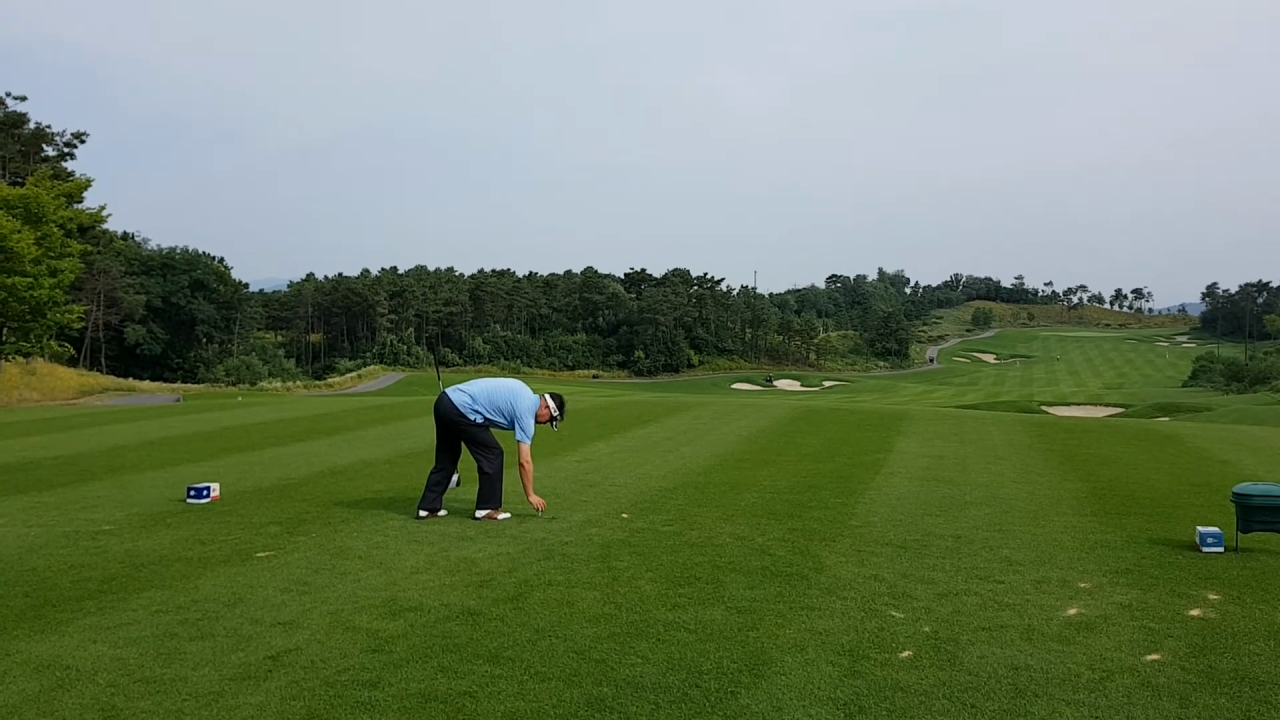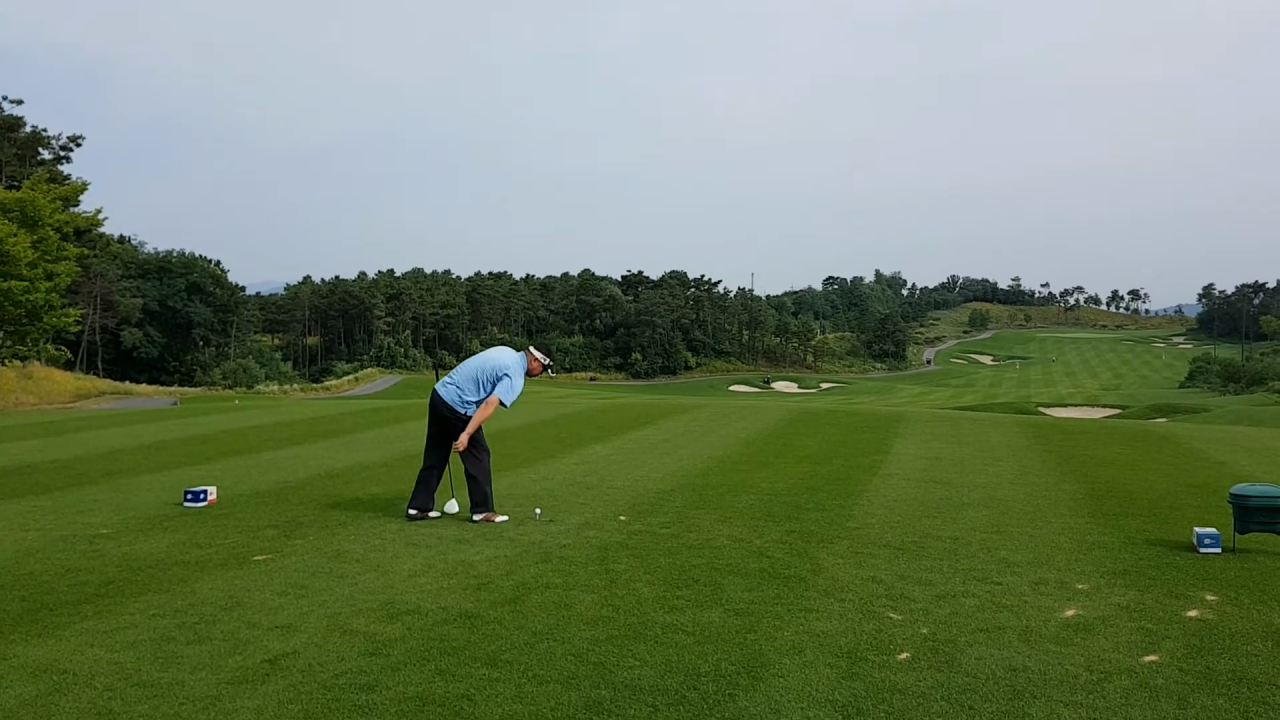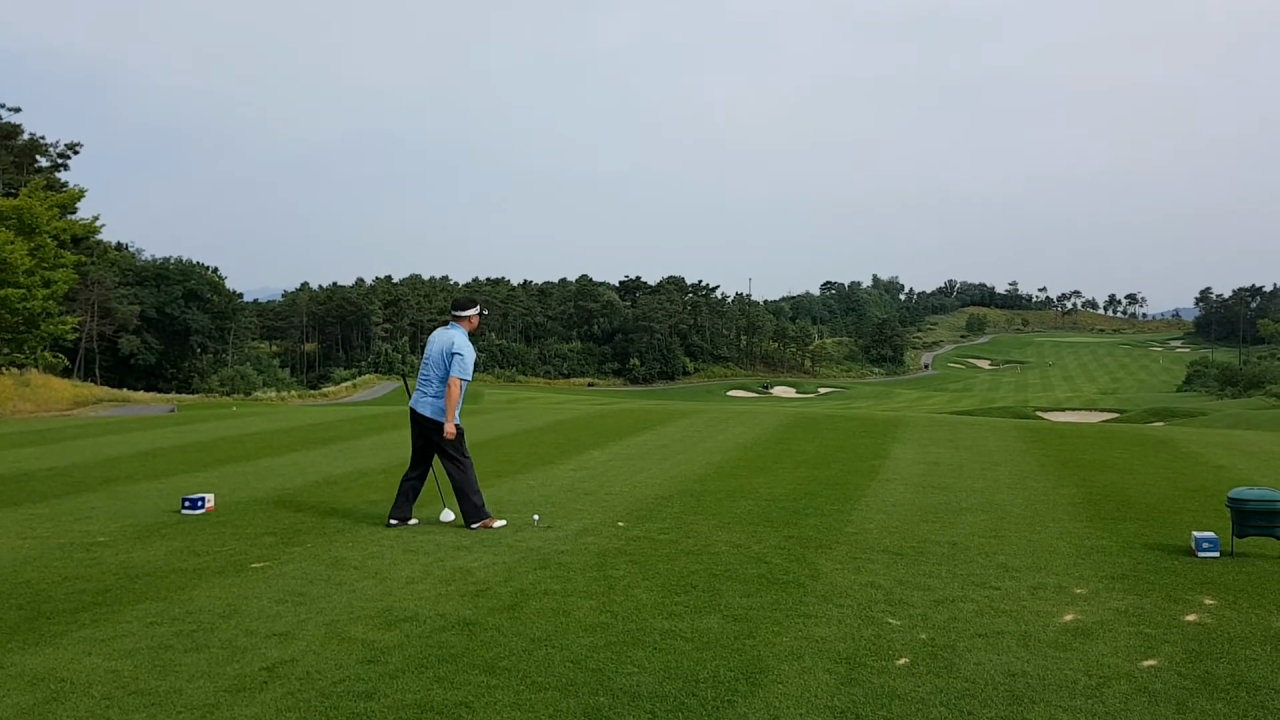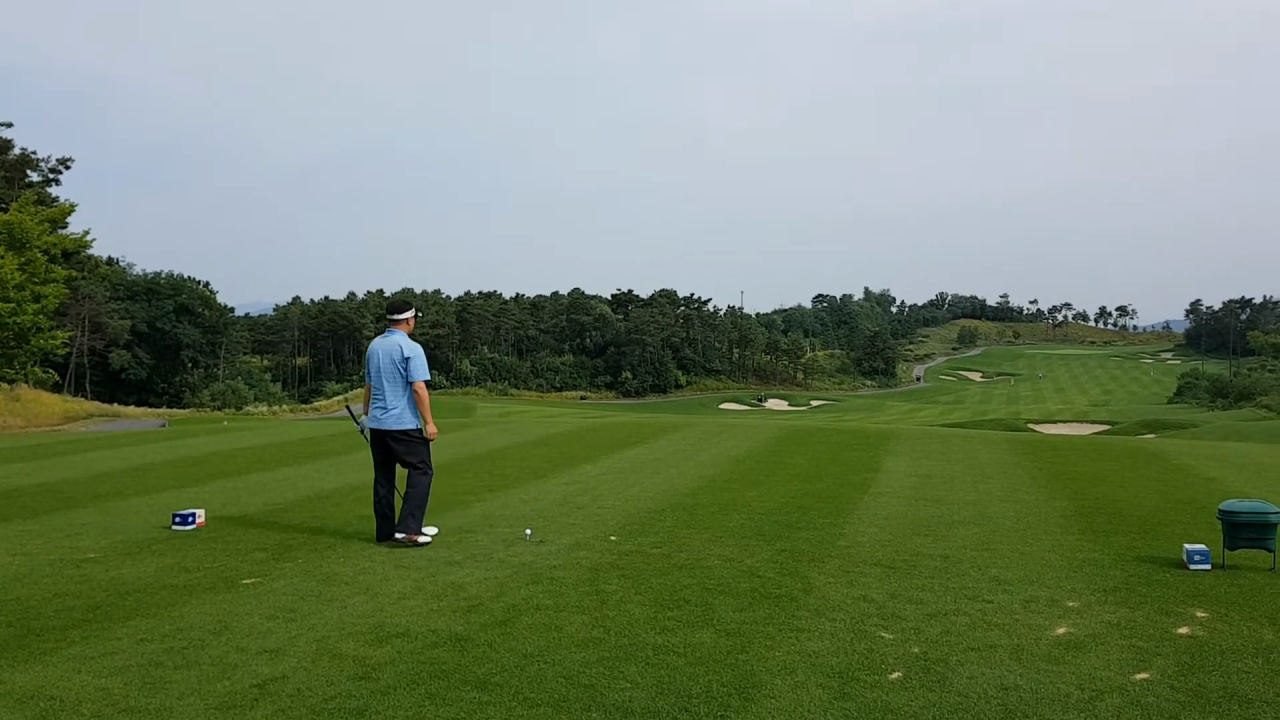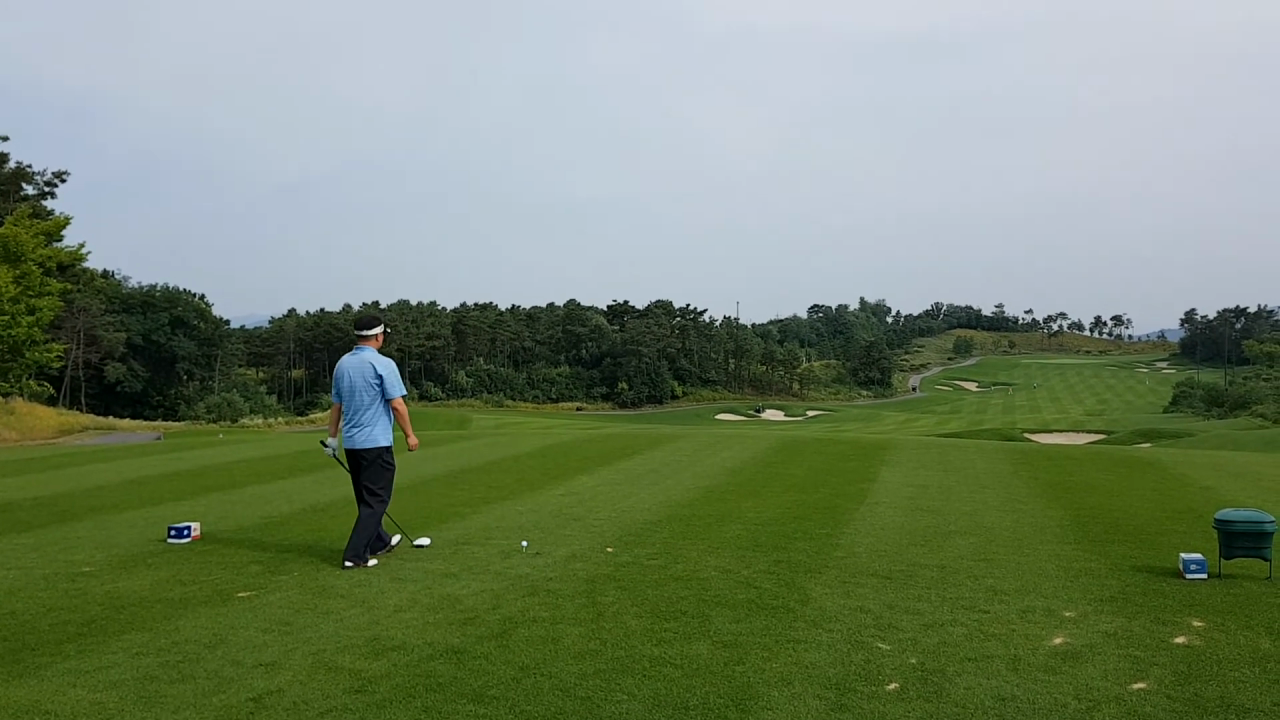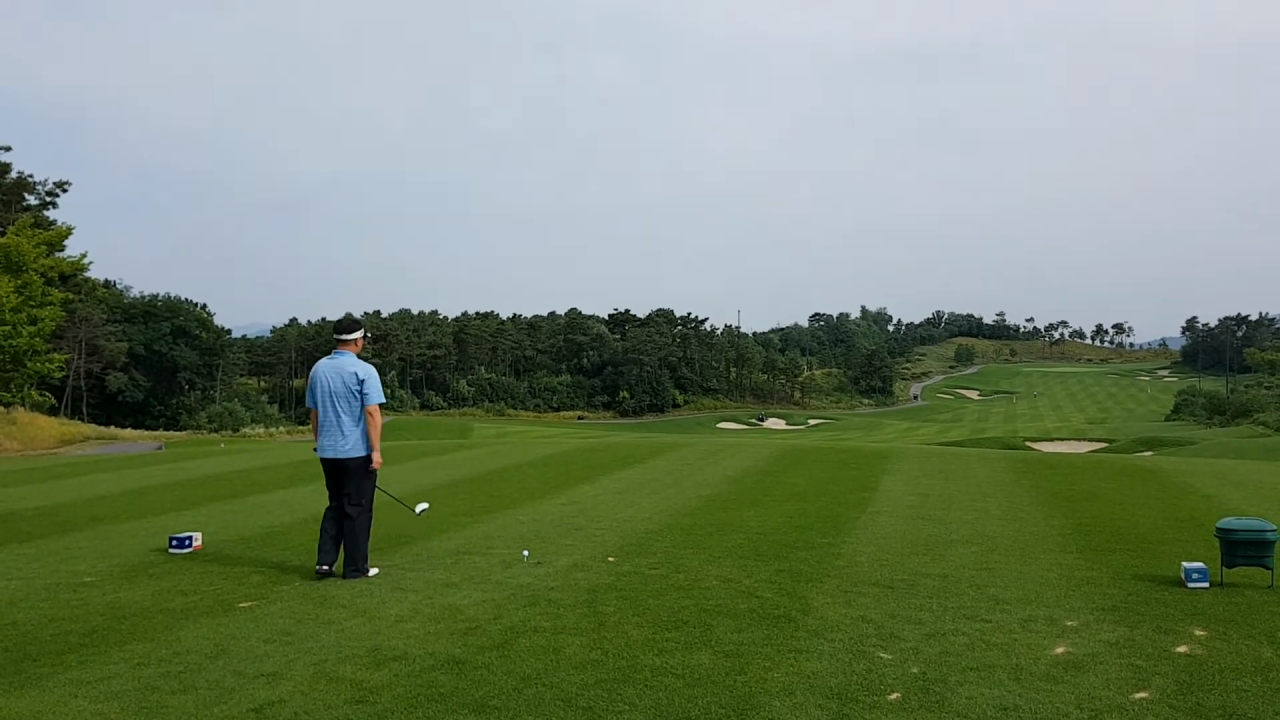
dt=0.4s
person 1, frame 1
left shoulder: (524, 392)
right shoulder: (526, 411)
right elbow: (524, 461)
right wrist: (531, 495)
left hip: (445, 400)
right hip: (462, 409)
left knee: (446, 459)
right knee: (492, 455)
left ankle: (428, 507)
right ankle: (487, 508)
person 1, frame 2
left shoulder: (505, 352)
right shoulder: (515, 377)
right elbow: (489, 405)
right wrist: (466, 434)
left hip: (440, 393)
right hip: (458, 405)
left knee: (435, 458)
right knee: (478, 456)
left ankle: (418, 506)
right ankle: (482, 511)
person 1, frame 3
left shoulder: (438, 334)
right shoulder: (463, 346)
right elbow: (453, 385)
right wrist: (450, 421)
left hip: (419, 409)
right hip: (439, 415)
left knee: (419, 465)
right knee: (461, 466)
left ankle: (399, 514)
right ankle: (478, 518)
person 1, frame 4
left shoulder: (374, 345)
right shoulder: (411, 348)
left elbow: (368, 385)
right elbow: (419, 388)
left wrist: (366, 414)
right wrist: (429, 422)
left hip: (377, 424)
right hip: (404, 424)
left knee: (384, 478)
right knee: (421, 471)
left ankle: (385, 530)
right ankle: (408, 529)
person 1, frame 5
left shoulder: (342, 364)
right shoulder: (384, 364)
left elbow: (336, 406)
right elbow: (397, 405)
left wrist: (333, 437)
right wrist: (409, 434)
left hip: (350, 442)
right hip: (375, 442)
left knee: (365, 497)
right knee: (376, 499)
left ankle: (377, 542)
right ankle: (355, 554)
person 1, frame 6
left shoulder: (318, 368)
right shoulder: (365, 370)
left elbow: (314, 412)
right elbow: (372, 413)
right wrist: (376, 451)
left hip: (328, 451)
right hip: (356, 452)
left knee: (336, 505)
right knee: (358, 510)
left ankle: (325, 560)
right ankle: (355, 567)
